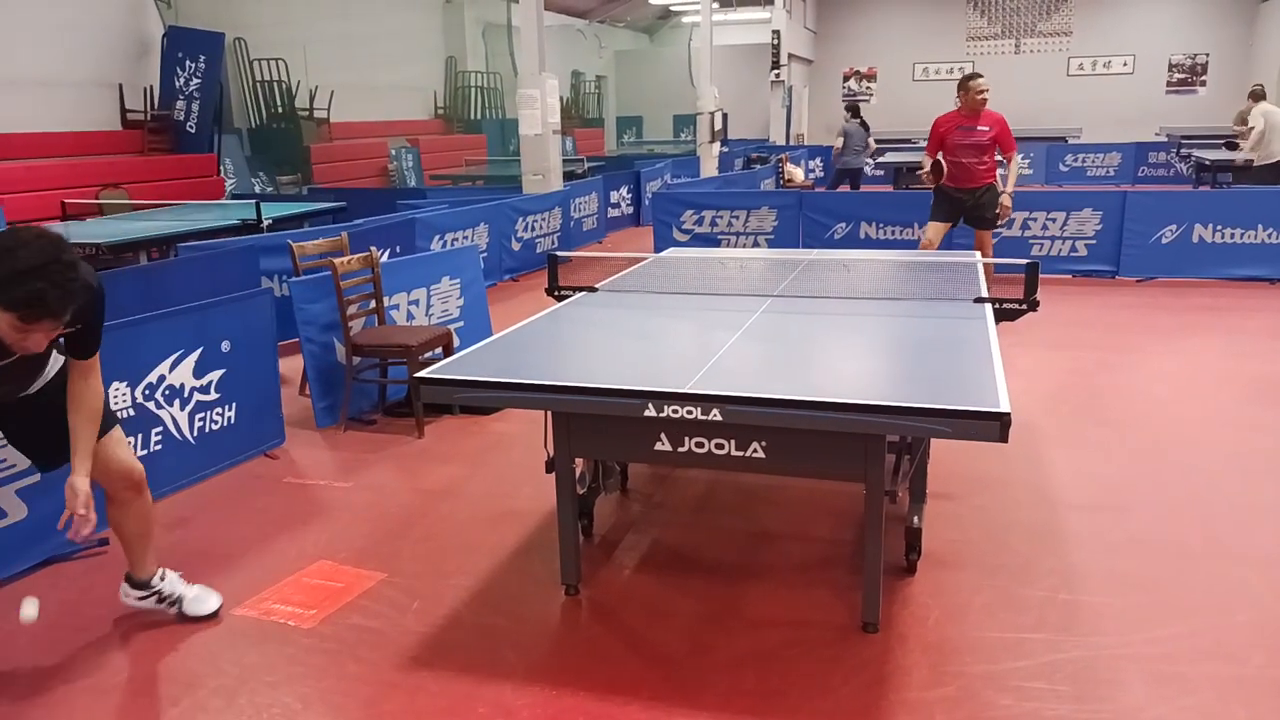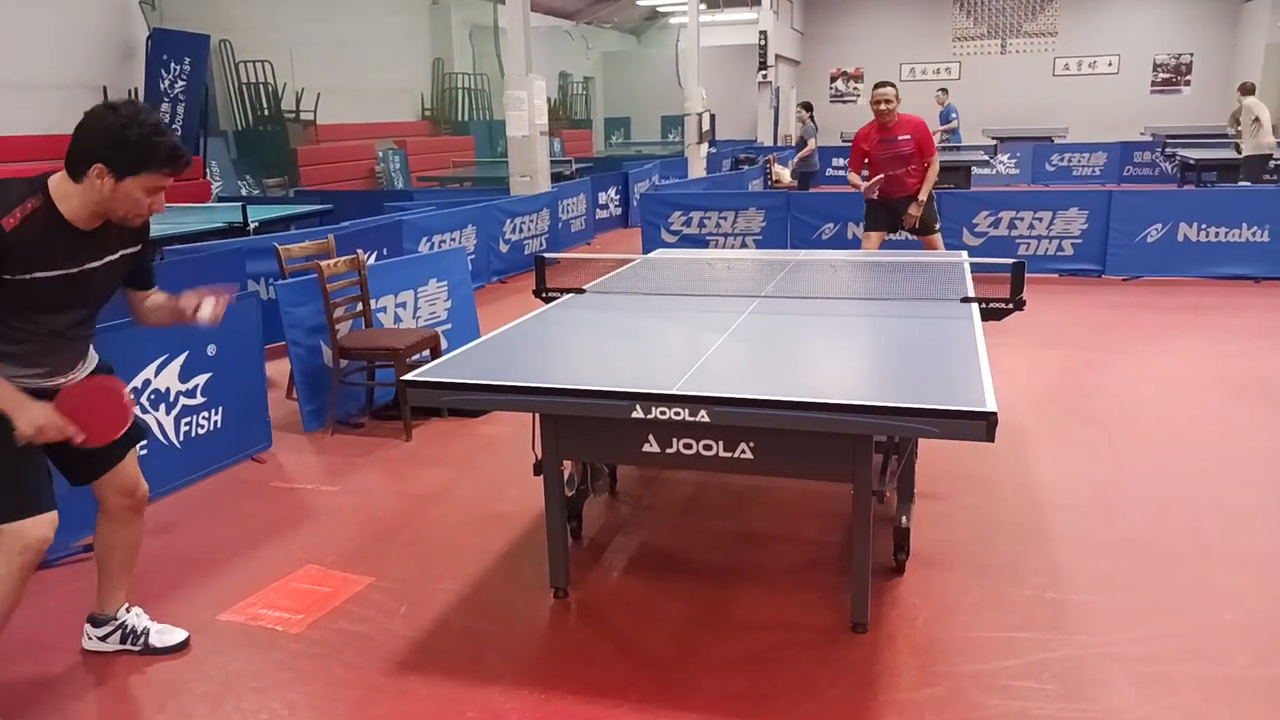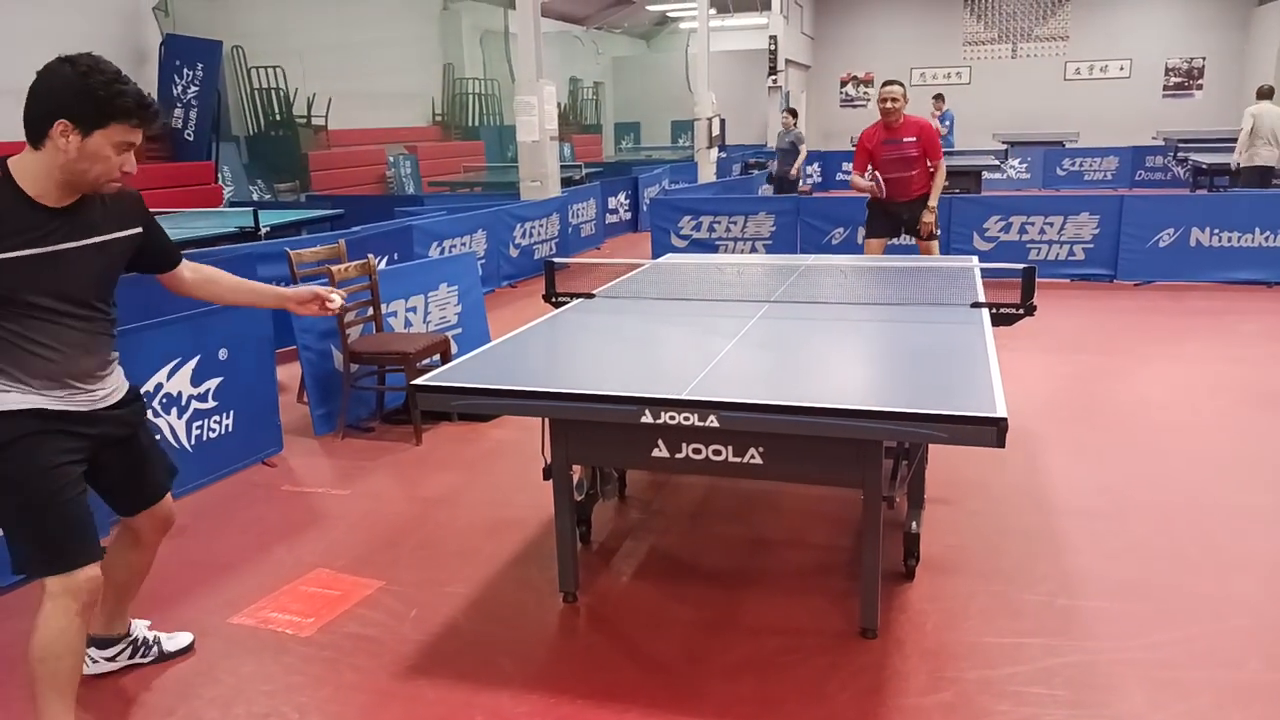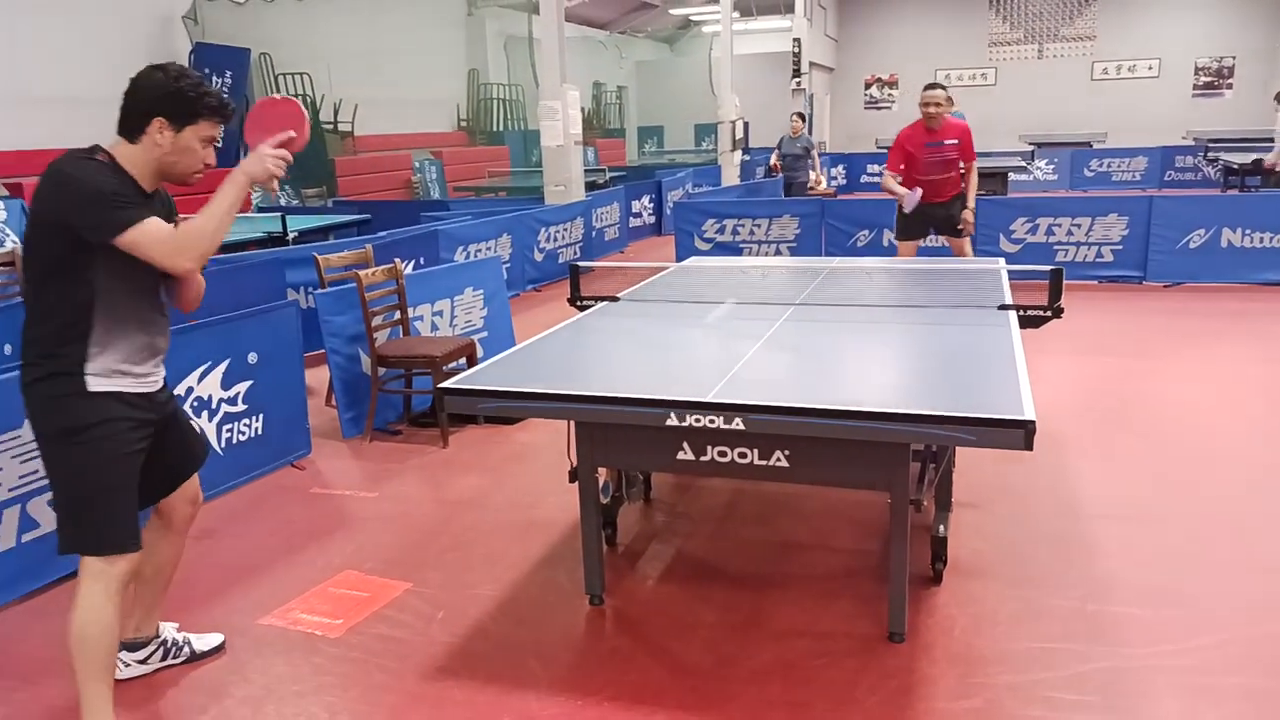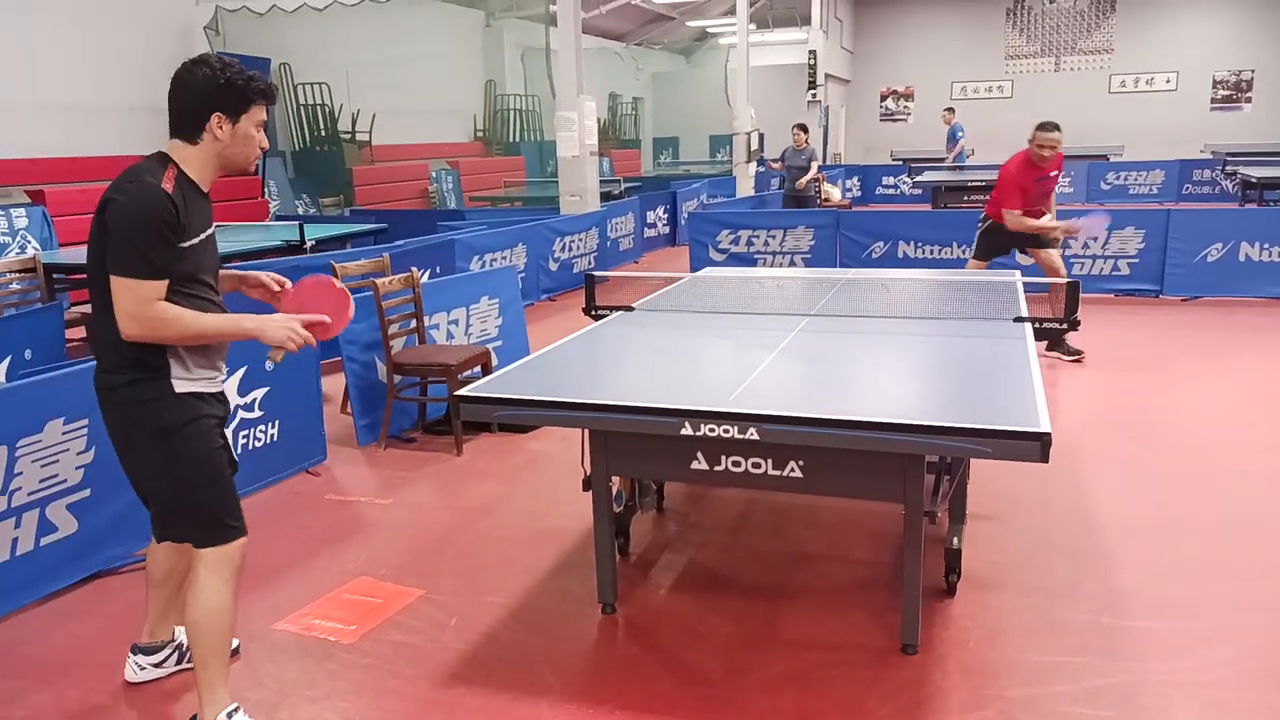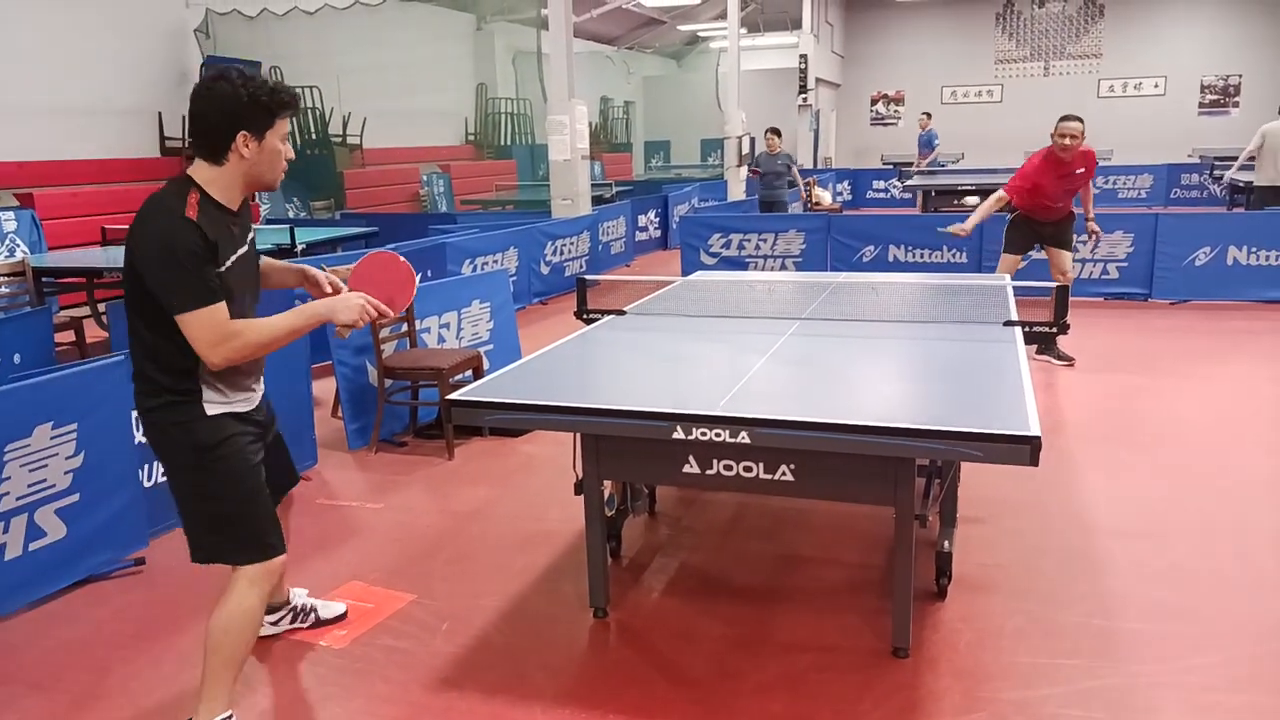
dt=0.5s
person 1, frame 1
left shoulder: (79, 290)
left elbow: (84, 370)
left wrist: (81, 471)
left hip: (40, 382)
left knee: (127, 474)
left ankle: (146, 582)
person 1, frame 2
left shoulder: (127, 222)
left elbow: (143, 302)
left wrist: (181, 308)
left hip: (73, 379)
left knee: (127, 494)
left ankle: (109, 622)
person 1, frame 3
left shoulder: (118, 206)
left elbow: (186, 276)
left wrist: (287, 297)
left hip: (108, 399)
left knee: (151, 518)
right knee: (76, 580)
left ankle: (109, 640)
person 1, frame 4
left shoulder: (150, 196)
right shoulder: (80, 180)
left elbow: (187, 292)
right elbow: (180, 255)
left wrist: (186, 271)
right wrist: (244, 178)
left hip: (138, 384)
right hip: (81, 396)
left knee: (178, 503)
right knee: (112, 561)
left ankle: (140, 641)
person 1, frame 5
left shoulder: (188, 189)
right shoulder: (145, 198)
right elbow: (138, 318)
left wrist: (241, 280)
right wrist: (256, 327)
left hip: (184, 389)
right hip: (156, 397)
left knee: (186, 522)
right knee: (221, 546)
left ankle: (154, 646)
person 1, frame 6
left shoulder: (235, 203)
right shoulder: (171, 228)
right elbow: (217, 347)
left wrist: (304, 273)
right wrist: (324, 310)
left hip: (246, 401)
right hip: (199, 417)
left knee: (279, 498)
right knee: (258, 561)
left ankle: (275, 607)
person 2, frame 1
left shoulder: (996, 121)
right shoulder: (942, 122)
left elbow: (1012, 158)
right elbow: (928, 155)
left wrist: (1008, 192)
right wrist: (929, 169)
left hip: (983, 191)
right hip: (948, 191)
left knee: (984, 249)
right knee: (927, 243)
person 2, frame 2
left shoulder: (916, 125)
right shoulder: (863, 136)
left elbow: (933, 164)
right elbow: (853, 172)
left wrist: (920, 201)
right wrist: (861, 185)
left hip: (916, 197)
right hip: (881, 201)
left knee: (937, 252)
person 2, frame 3
left shoulder: (923, 127)
right shoulder: (868, 136)
left elbow: (940, 168)
right elbow: (856, 177)
left wrist: (931, 207)
right wrist: (867, 186)
left hip: (919, 202)
right hip: (883, 204)
person 2, frame 4
left shoulder: (961, 130)
right shoulder: (906, 136)
left elbow: (971, 170)
right elbow: (887, 178)
left wrist: (970, 206)
right wrist: (900, 191)
left hip: (951, 202)
right hip: (914, 204)
left knee: (966, 258)
person 2, frame 5
left shoulder: (1057, 160)
right shoulder: (1013, 170)
right elbow: (1013, 222)
left wrist: (1052, 221)
right wrist: (1056, 225)
left hip: (1036, 222)
right hip: (999, 224)
left knee: (1059, 274)
left ankle: (1056, 341)
person 2, frame 6
left shoulder: (1088, 157)
right shoulder: (1036, 165)
right elbow: (999, 198)
left wrist: (1090, 217)
right wrist: (970, 222)
left hip: (1060, 220)
right hip: (1026, 218)
left knee: (1065, 277)
right knee: (1002, 278)
left ankle: (1048, 344)
